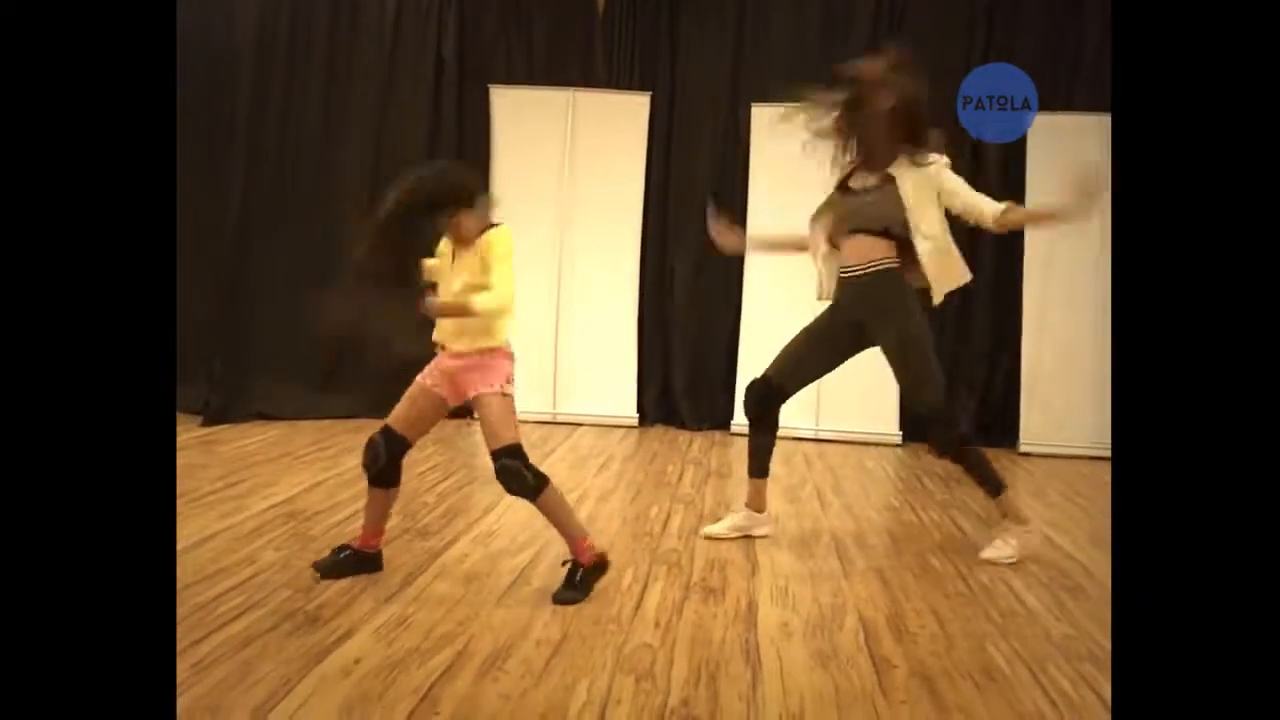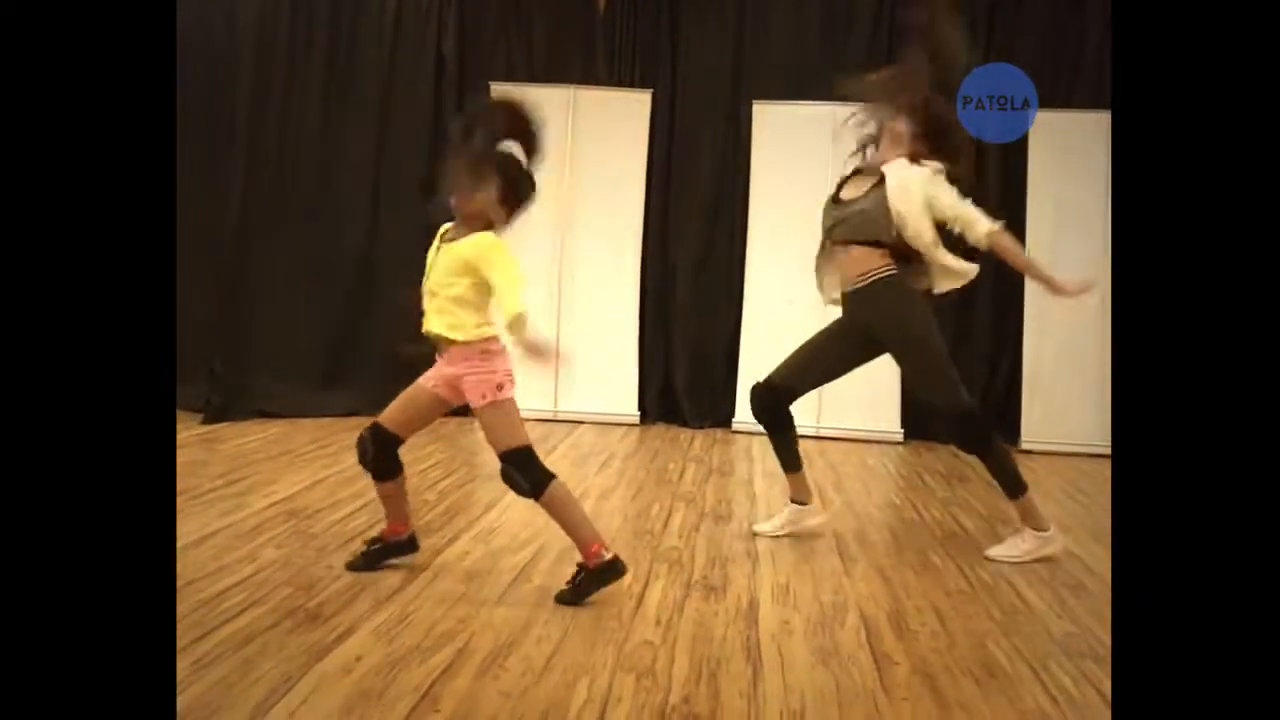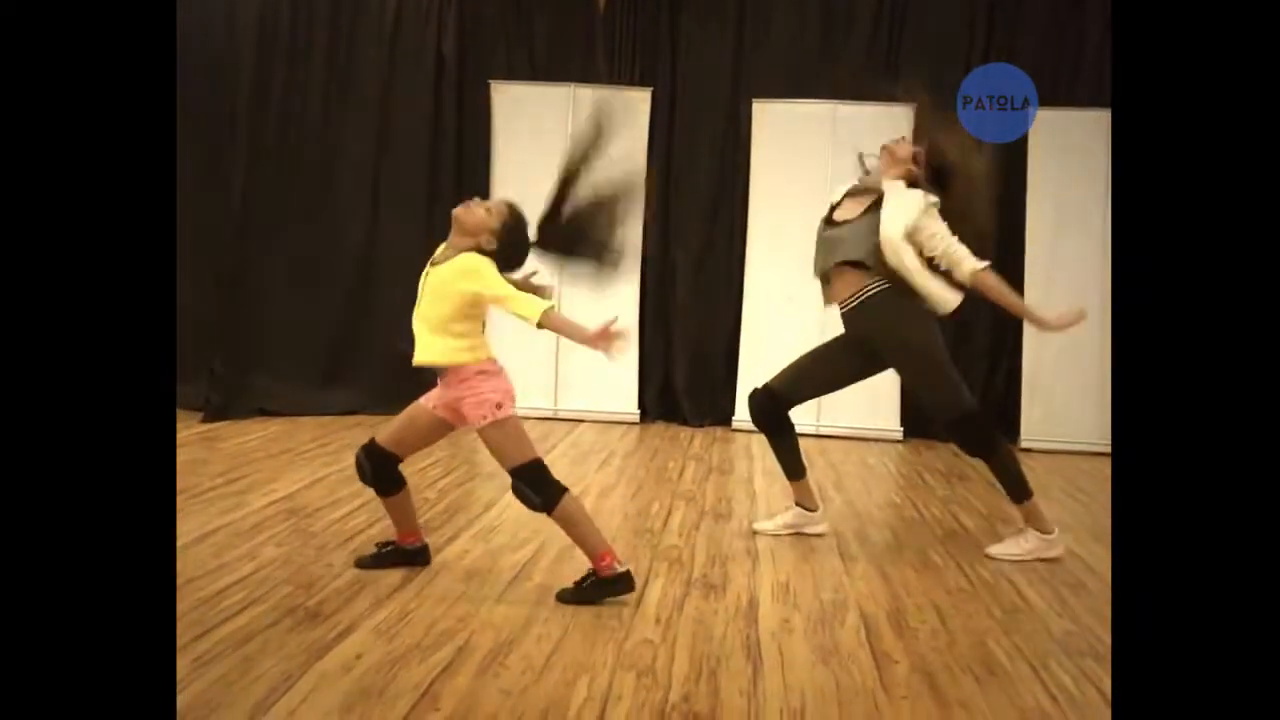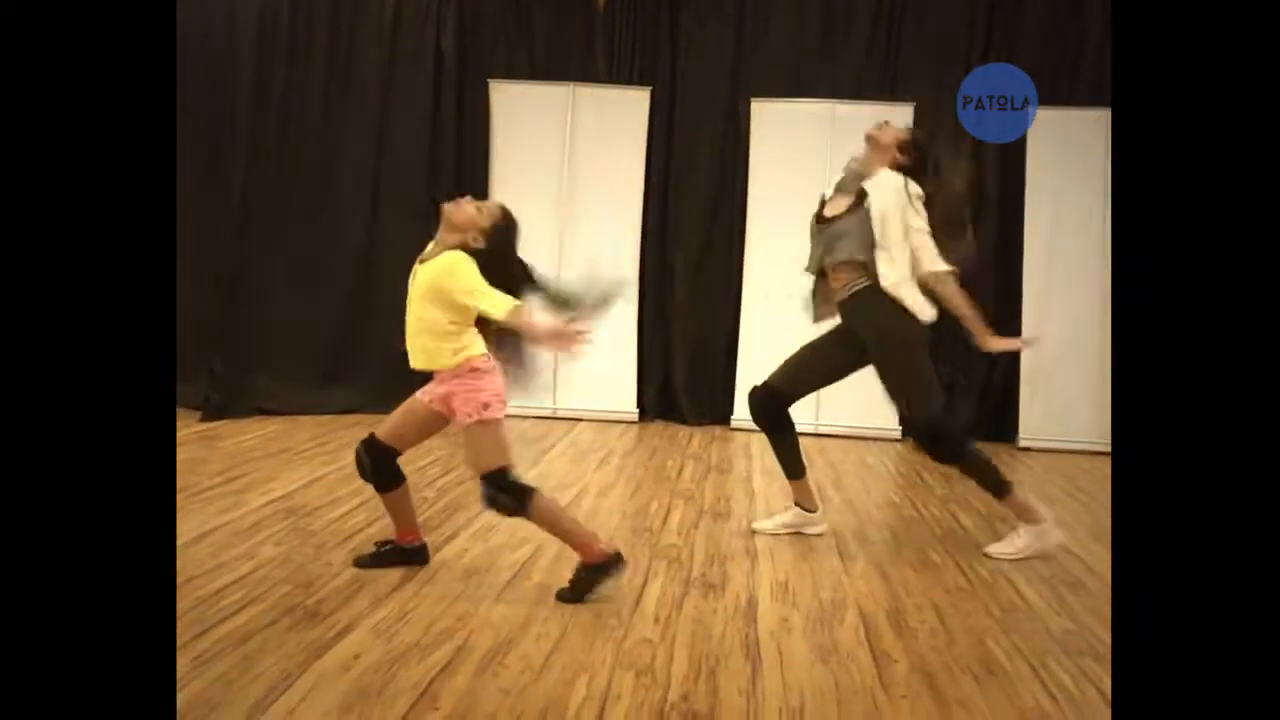
dt=0.1s
person 1, frame 1
left shoulder: (921, 172)
right shoulder: (854, 172)
left elbow: (991, 215)
right elbow: (819, 240)
left wrist: (1060, 213)
right wrist: (749, 241)
left hip: (888, 299)
right hip: (845, 307)
left knee: (936, 422)
right knee: (761, 394)
left ankle: (1013, 521)
right ankle: (754, 511)
person 1, frame 2
left shoulder: (916, 179)
right shoulder: (853, 181)
left elbow: (982, 230)
left wrist: (1049, 282)
left hip: (894, 306)
right hip: (856, 315)
left knee: (964, 419)
right knee: (766, 396)
left ankle: (1038, 528)
right ankle: (802, 505)
person 1, frame 3
left shoulder: (909, 203)
right shoulder: (852, 200)
left elbow: (967, 265)
left wrist: (1035, 318)
left hip: (896, 321)
right hip: (861, 332)
left knee: (970, 425)
right knee: (766, 402)
left ankle: (1042, 529)
right ankle: (806, 509)
person 1, frame 4
left shoulder: (893, 191)
right shoulder: (842, 192)
left elbow: (933, 268)
left wrist: (981, 334)
left hip: (885, 317)
right hip: (855, 325)
left knee: (934, 433)
right knee: (765, 399)
left ankle: (1032, 522)
right ankle: (806, 509)
person 2, frame 1
left shoulder: (497, 243)
right shoulder: (449, 243)
left elbow: (500, 303)
left wrist: (451, 303)
left hip: (484, 363)
right hip: (446, 361)
left knee: (512, 467)
right knee: (383, 449)
left ankle: (586, 556)
right ankle: (367, 545)
person 2, frame 2
left shoulder: (485, 247)
right shoulder: (447, 235)
left elbow: (510, 294)
left wrist: (527, 336)
left hip: (480, 360)
right hip: (448, 363)
left knee: (521, 468)
right knee: (375, 442)
left ankle: (599, 559)
right ankle: (398, 535)
person 2, frame 3
left shoulder: (475, 268)
right shoulder: (444, 254)
left elbow: (526, 307)
left wrist: (585, 335)
left hip: (479, 385)
right hip: (450, 388)
left knee: (532, 482)
right knee: (373, 459)
left ankle: (610, 570)
right ankle: (410, 544)
person 2, frame 4
left shoulder: (454, 266)
right shoulder: (433, 257)
left elbow: (495, 303)
left wrist: (541, 329)
left hip: (473, 380)
right hip: (445, 382)
left knee: (500, 488)
right knee: (372, 453)
left ankle: (598, 553)
right ankle: (409, 542)
